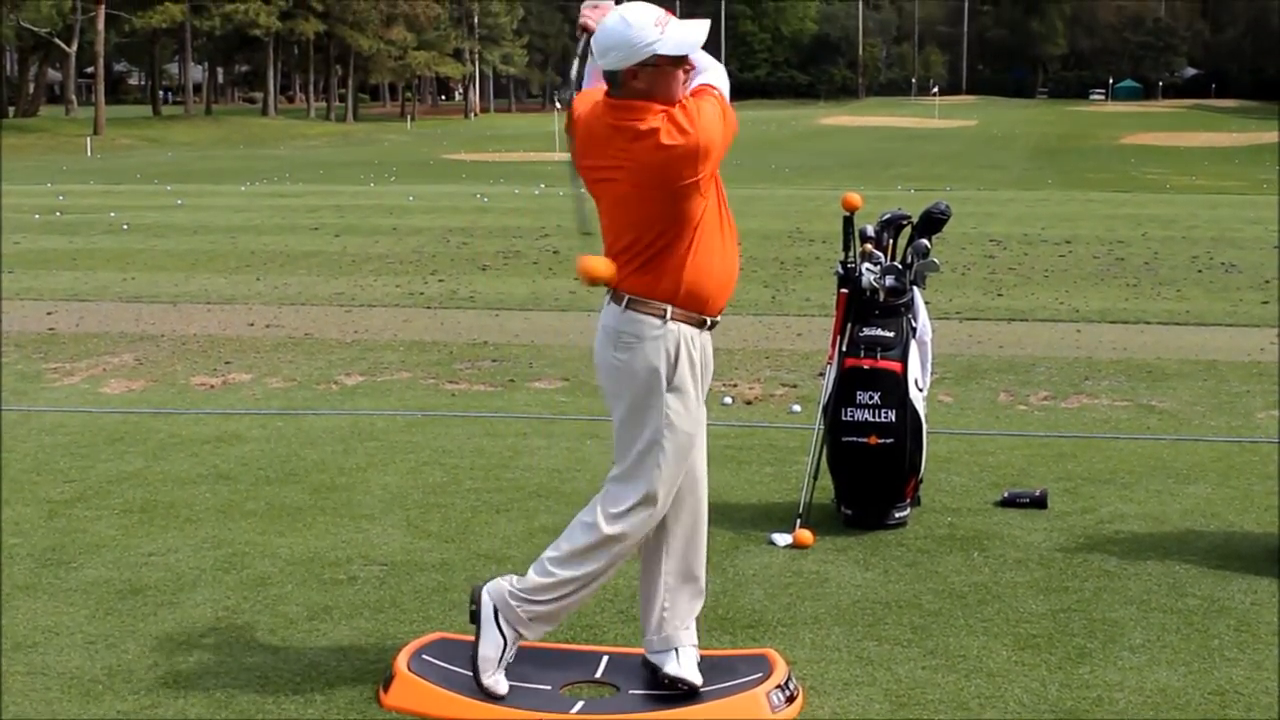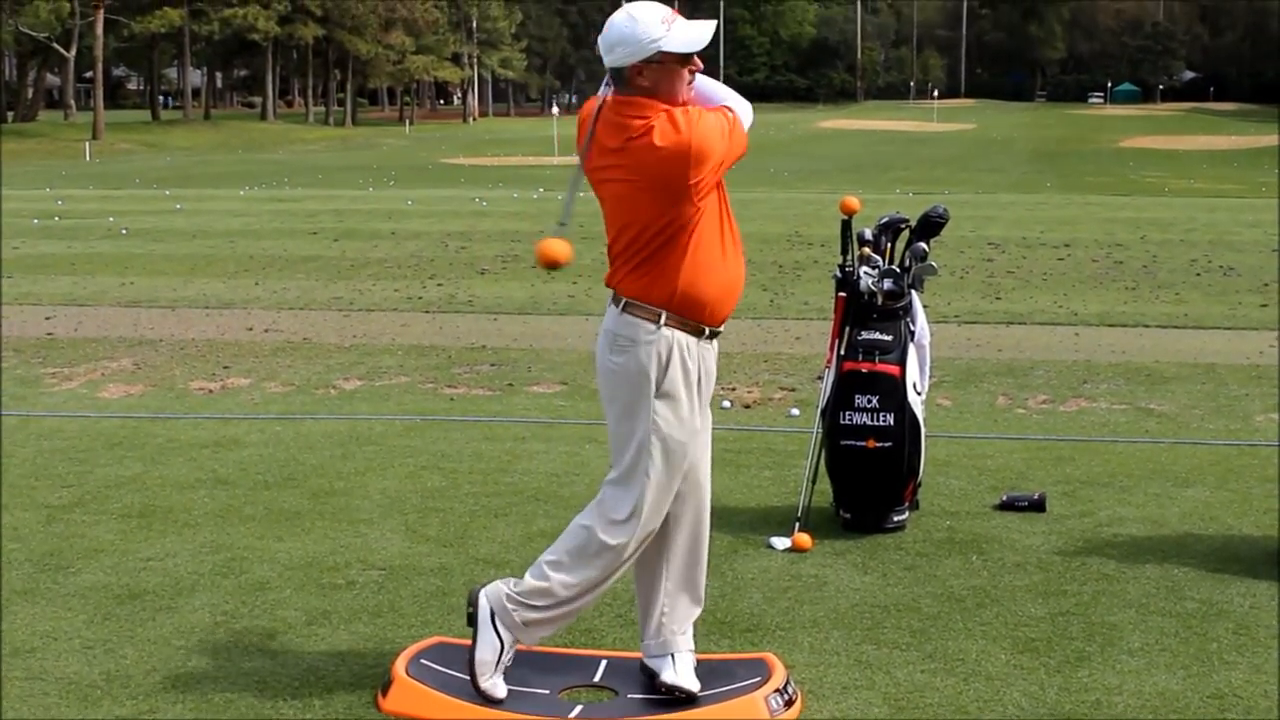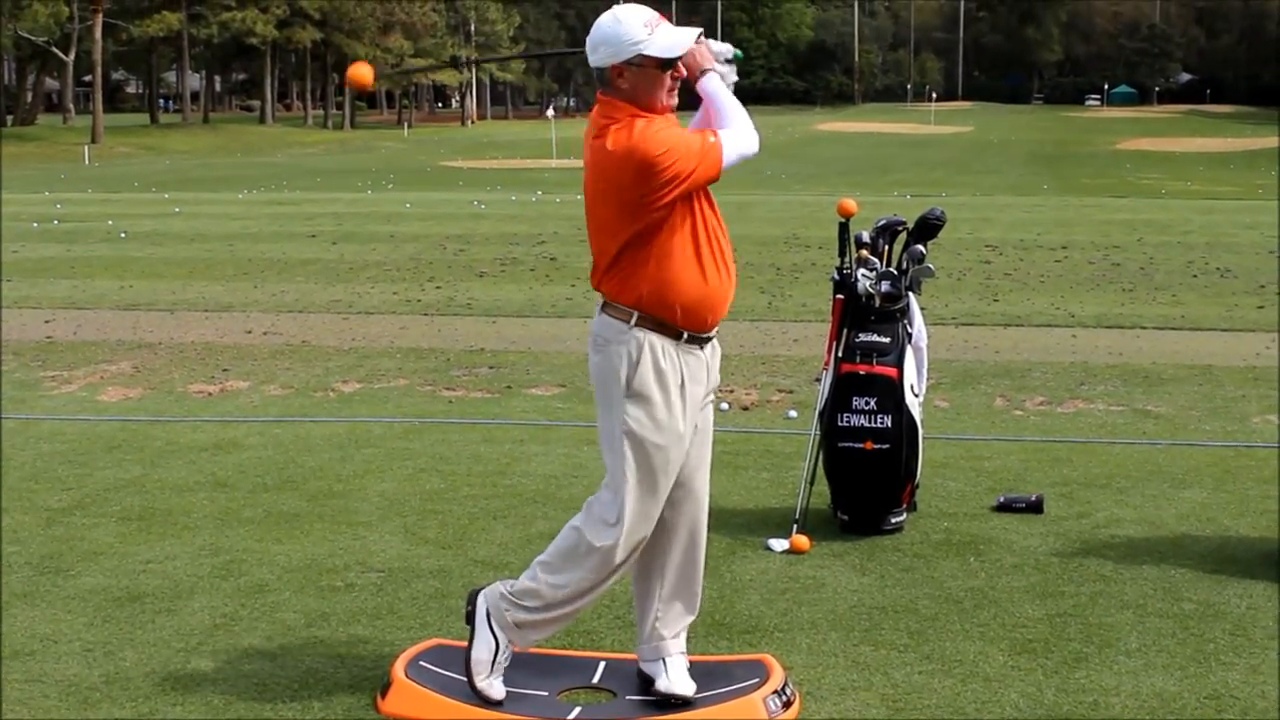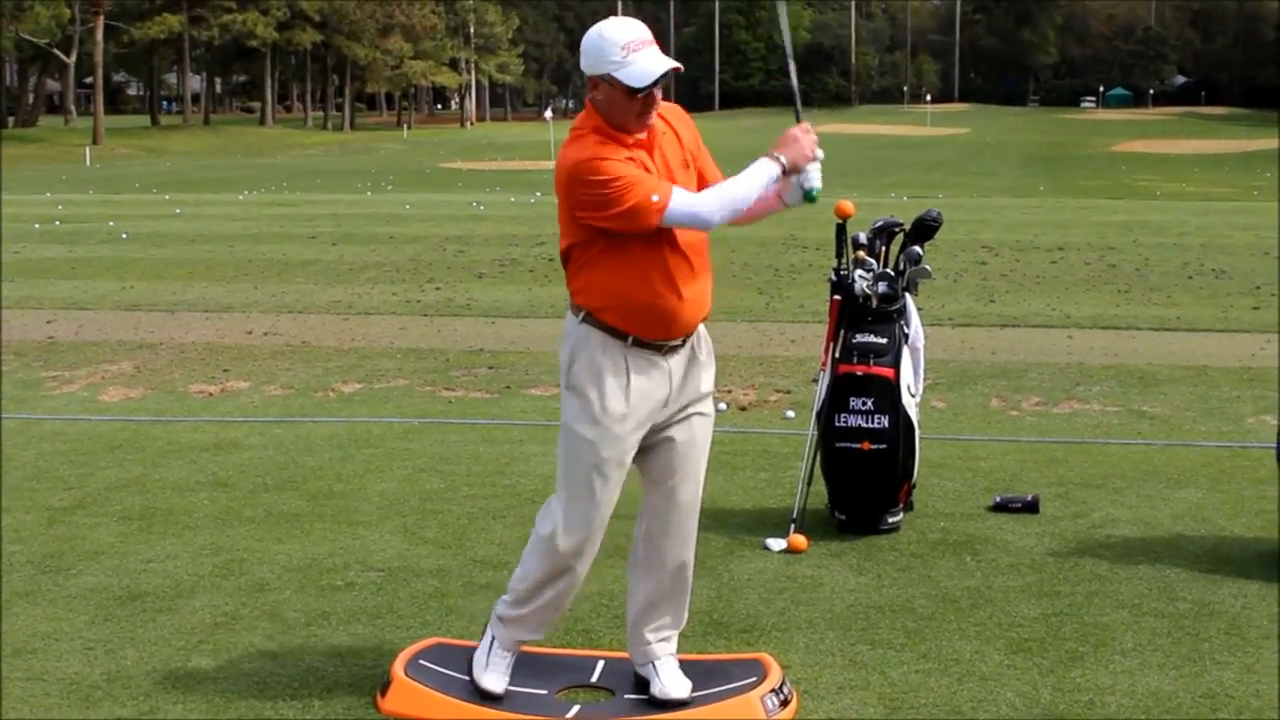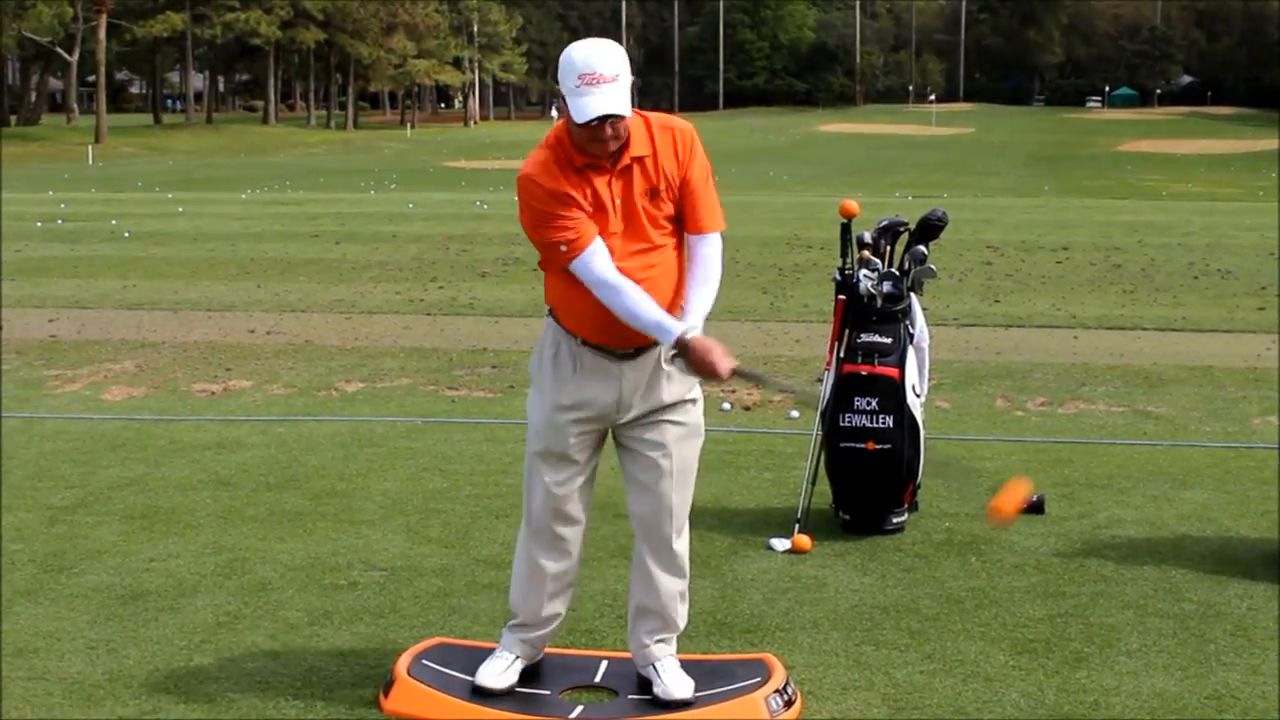
dt=0.3s
person 1, frame 1
left shoulder: (592, 117)
right shoulder: (687, 138)
right elbow: (714, 76)
left hip: (660, 332)
right hip: (658, 340)
left knee: (682, 492)
right knee: (638, 498)
left ankle: (671, 638)
right ankle: (511, 607)
person 1, frame 2
left shoulder: (600, 120)
right shoulder: (687, 140)
right elbow: (739, 110)
left wrist: (622, 59)
right wrist: (690, 83)
left hip: (670, 340)
right hip: (659, 346)
left knee: (685, 500)
right knee: (635, 505)
left ankle: (668, 644)
right ankle: (510, 610)
person 1, frame 3
left shoulder: (635, 120)
right shoulder: (636, 145)
left elbow: (714, 144)
right elbow: (742, 145)
left wrist: (709, 81)
right wrist: (713, 78)
left hip: (693, 346)
right hip: (646, 353)
left knee: (683, 510)
right knee: (627, 514)
left ankle: (661, 649)
right ankle: (506, 614)
person 1, frame 4
left shoulder: (672, 122)
right shoulder: (587, 161)
left elbow: (724, 204)
right elbow: (695, 214)
left wrist: (789, 186)
right wrist: (779, 159)
left hip: (687, 353)
right hip: (611, 359)
left knee: (675, 516)
right knee: (581, 510)
left ankle: (654, 648)
right ankle: (510, 625)
person 1, frame 5
left shoulder: (676, 141)
right shoulder: (542, 176)
left elbow: (705, 244)
right elbow: (597, 277)
left wrist: (688, 333)
right wrist: (688, 338)
left hip: (660, 359)
right hip: (577, 356)
left knee: (663, 511)
right knee: (552, 508)
left ankle: (656, 647)
right ankle: (525, 638)
